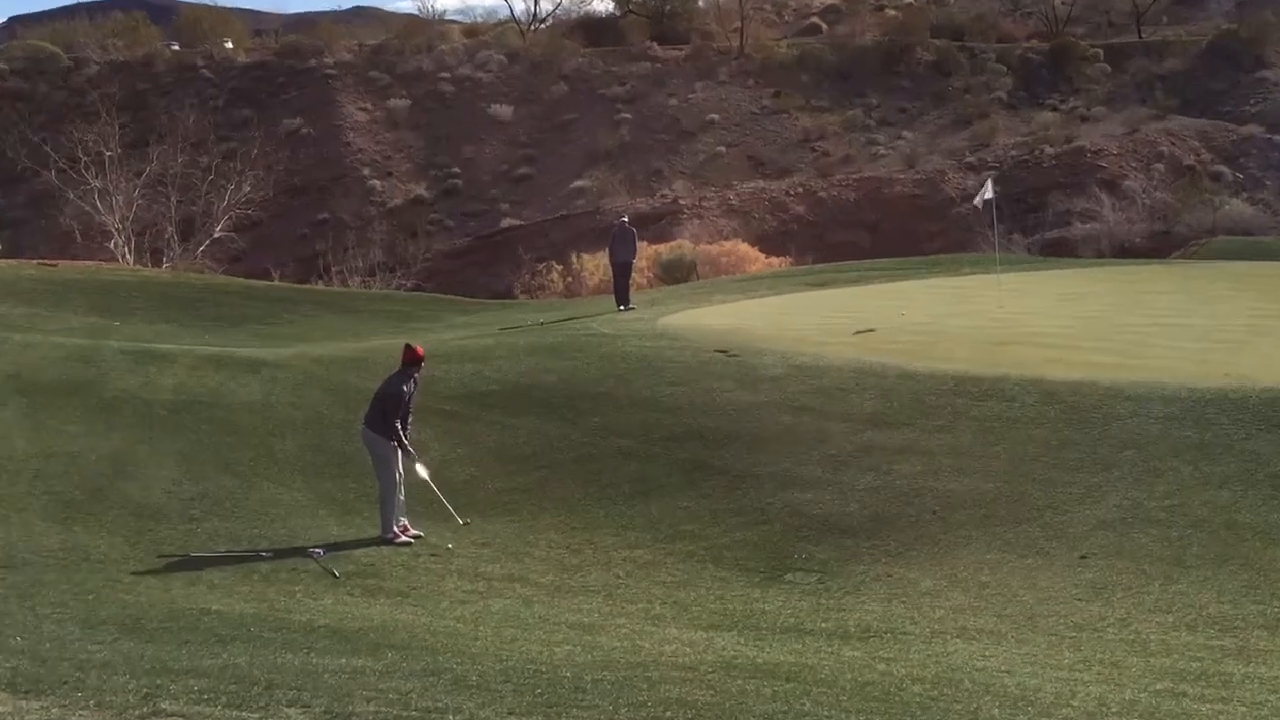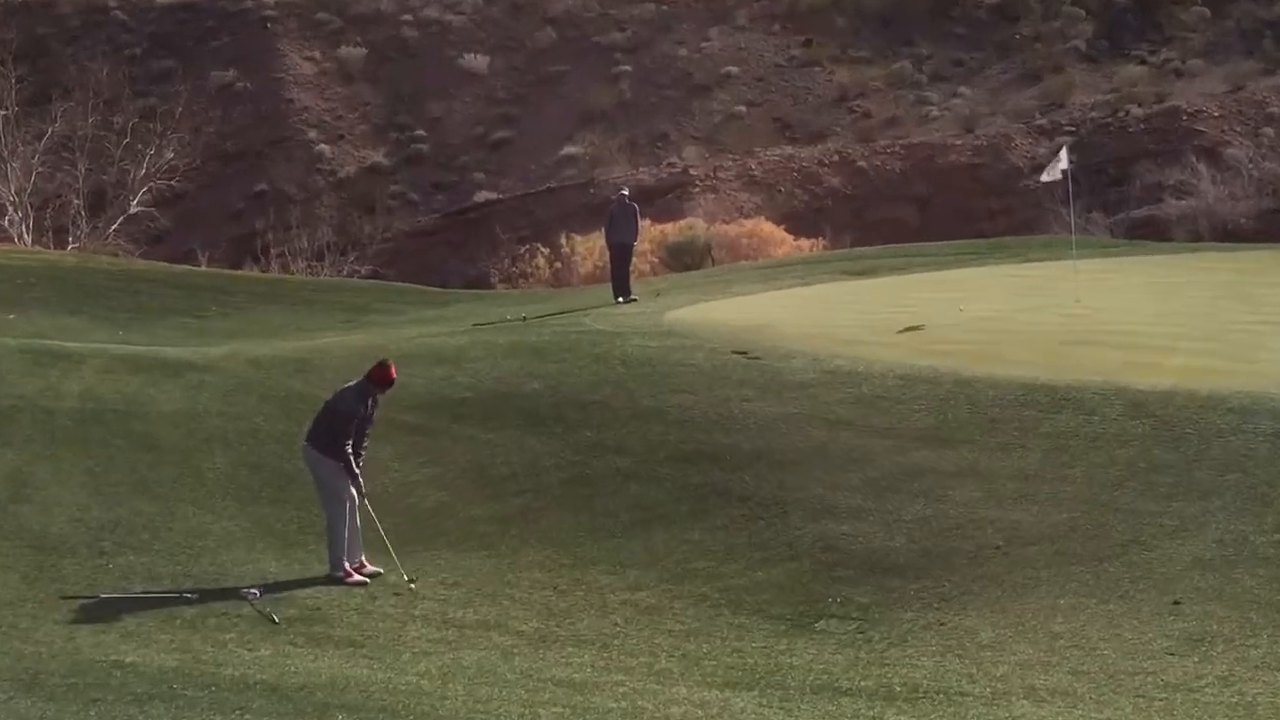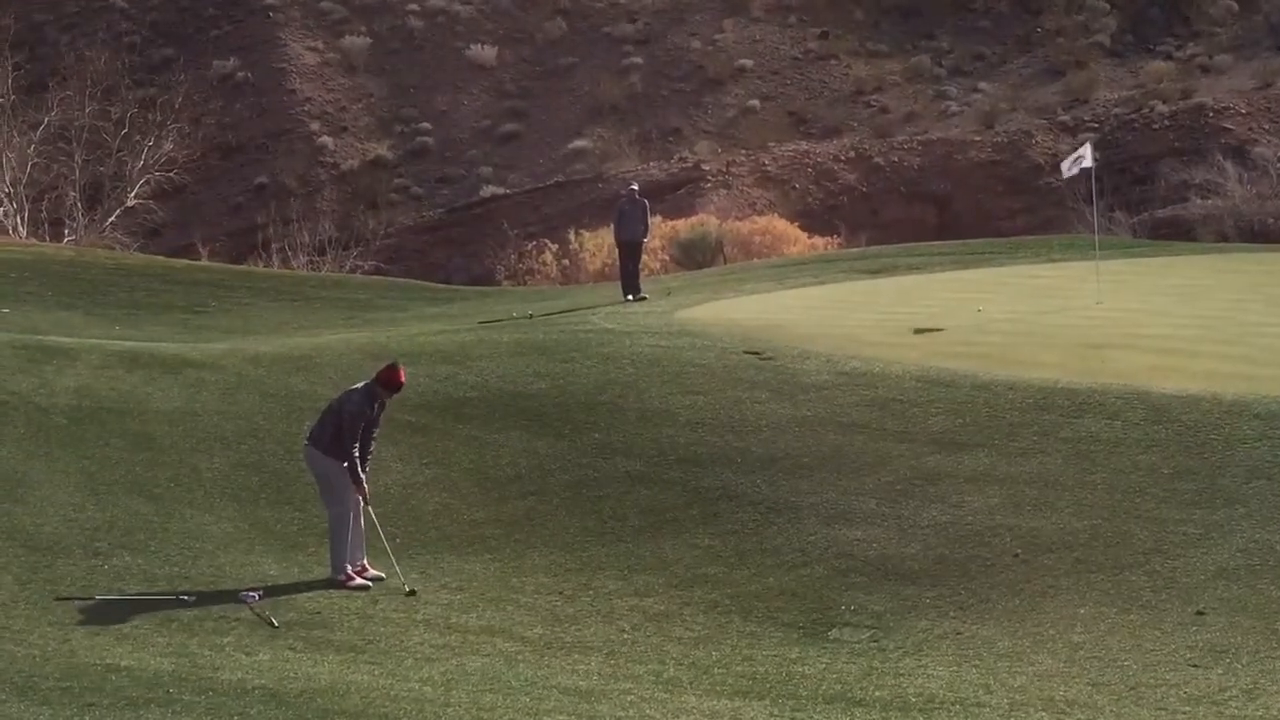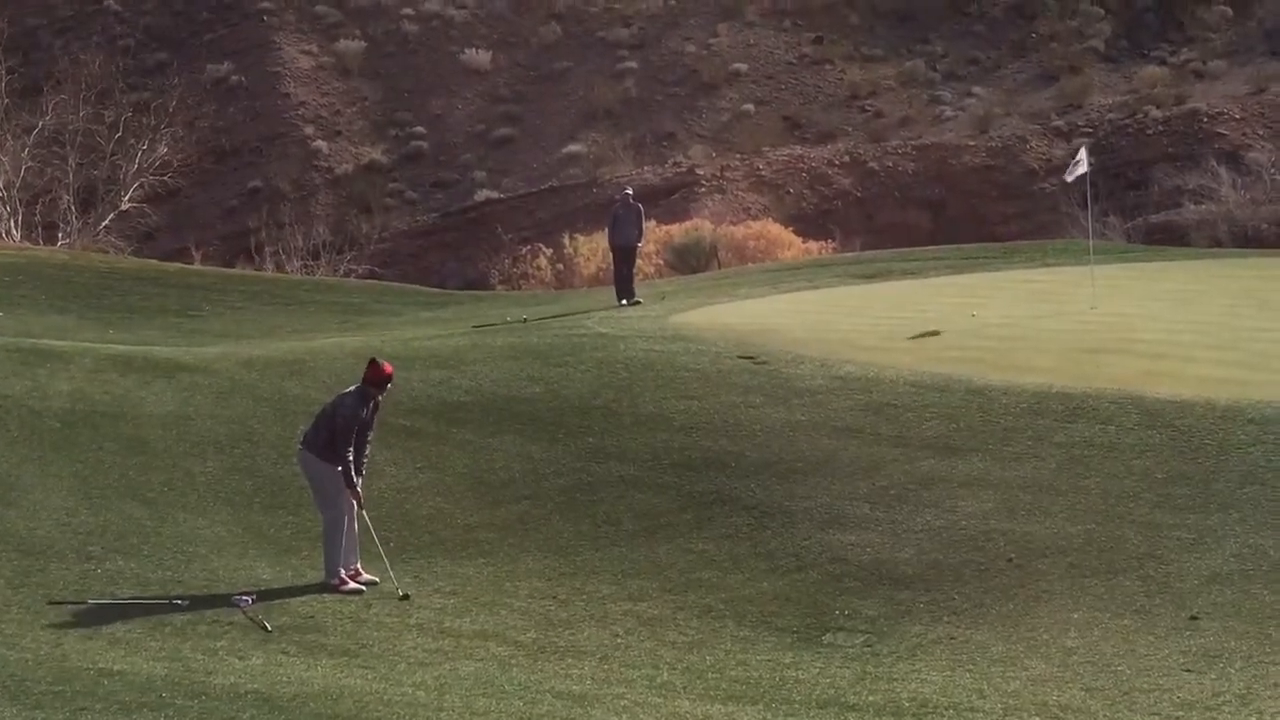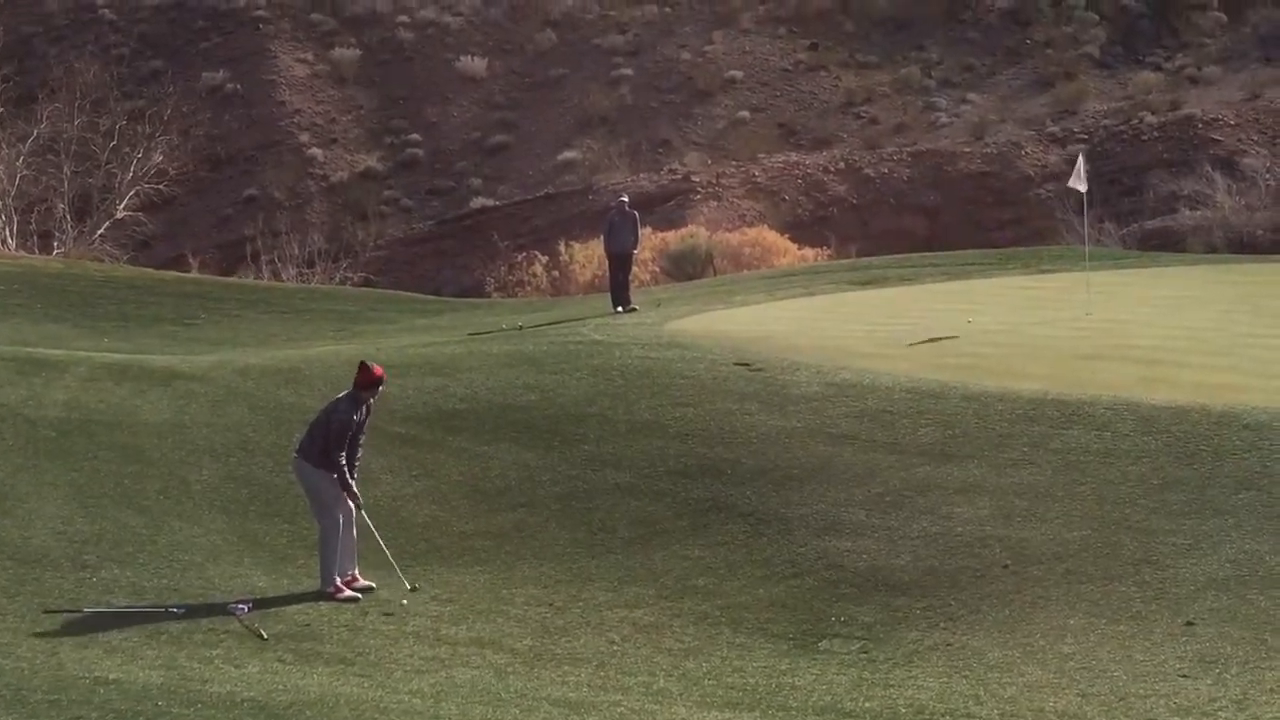
dt=0.7s
person 1, frame 1
left shoulder: (412, 380)
right shoulder: (397, 387)
left elbow: (407, 412)
right elbow: (393, 421)
left wrist: (405, 439)
right wrist: (404, 445)
left hip: (389, 434)
right hip: (377, 434)
left knee: (398, 477)
right knee: (390, 481)
left ankle: (400, 523)
right ankle: (389, 531)
person 1, frame 2
left shoulder: (371, 398)
right shoulder: (350, 401)
left elbow: (362, 435)
right elbow: (343, 444)
left wrist: (357, 467)
right wrist: (354, 475)
left hip: (336, 453)
right hip: (321, 452)
left knee: (351, 502)
right knee: (339, 508)
left ankle: (355, 560)
right ankle: (339, 568)
person 1, frame 3
left shoulder: (378, 401)
right shoulder: (356, 402)
left elbow: (369, 438)
right elbow: (351, 445)
left wrist: (363, 473)
right wrist: (358, 480)
left hip: (338, 453)
right hip: (322, 452)
left knee: (355, 505)
right knee: (342, 509)
left ankle: (357, 563)
right ankle: (341, 571)
person 1, frame 4
left shoulder: (373, 402)
right shoulder: (350, 405)
left elbow: (363, 440)
right elbow: (344, 448)
left wrist: (358, 476)
right wrist: (351, 484)
left hip: (332, 457)
right hip: (316, 456)
left knee: (348, 509)
right knee: (336, 513)
left ankle: (351, 567)
right ankle: (334, 576)
person 1, frame 5
left shoulder: (364, 406)
right shoulder: (345, 411)
left elbow: (355, 444)
right elbow: (337, 454)
left wrist: (352, 479)
right wrist: (348, 486)
left hip: (328, 465)
right hip: (312, 465)
left knee: (347, 513)
right knee: (332, 521)
left ankle: (348, 574)
right ankle: (330, 584)
